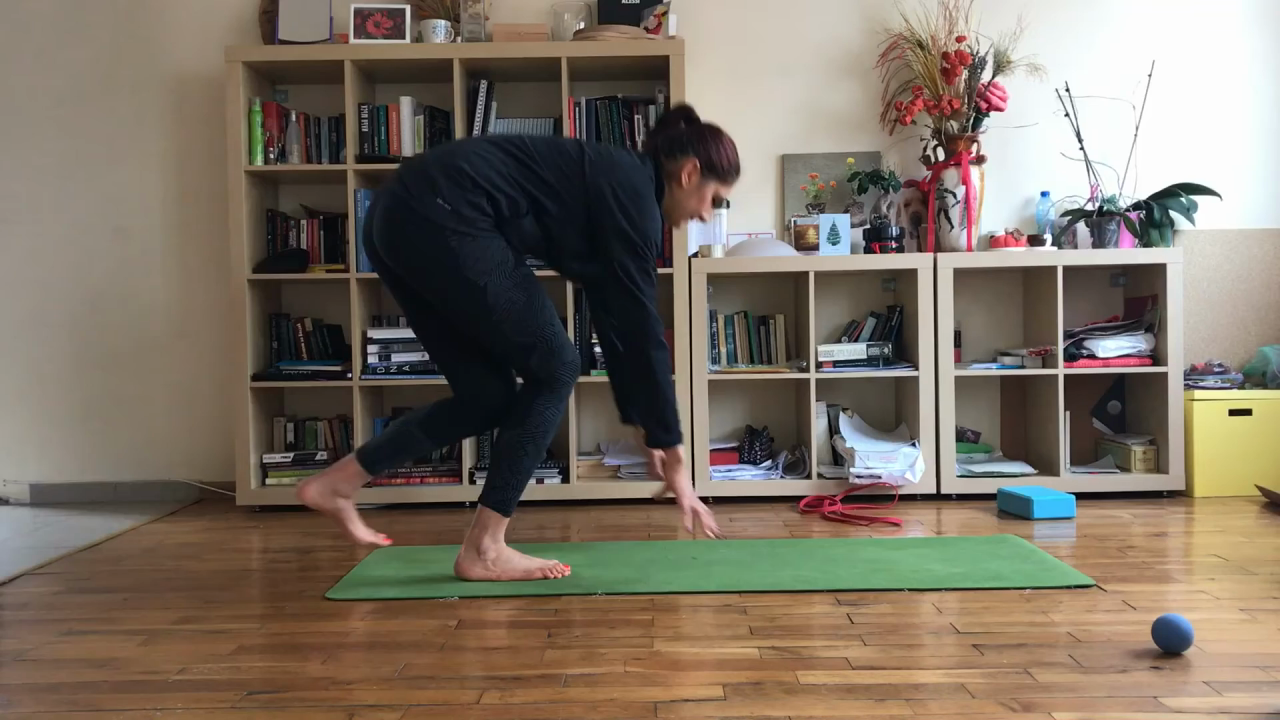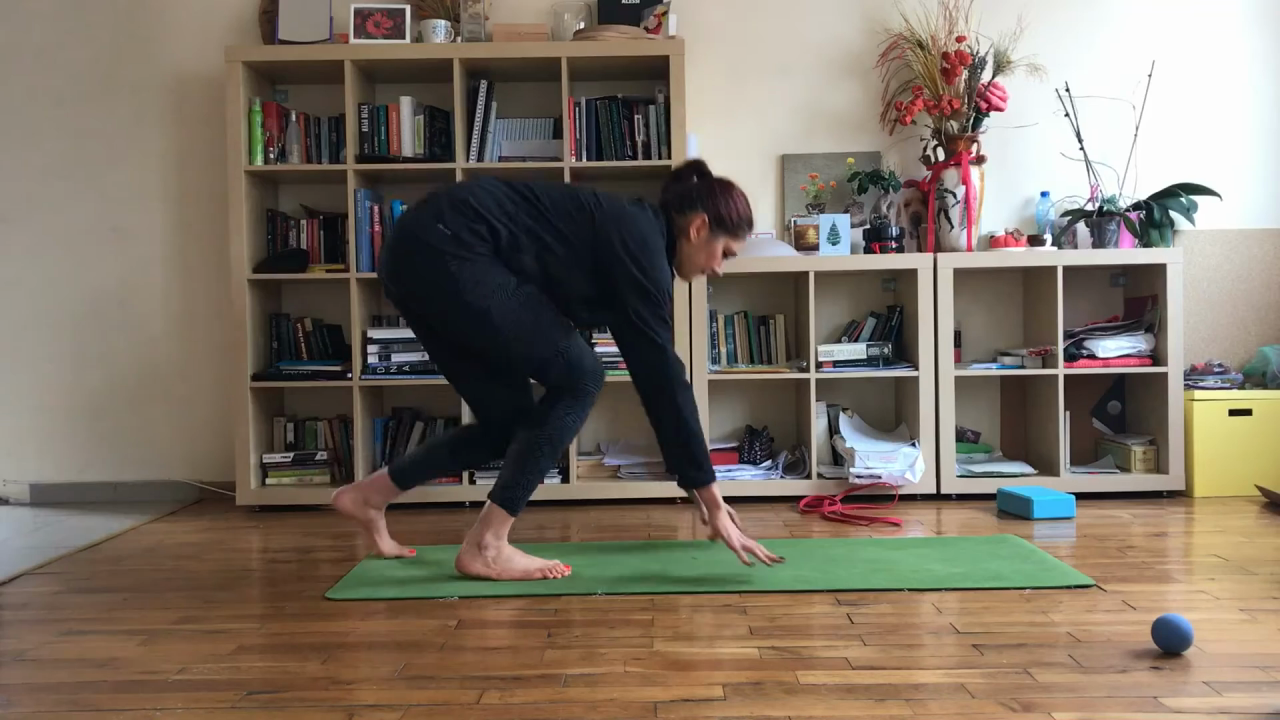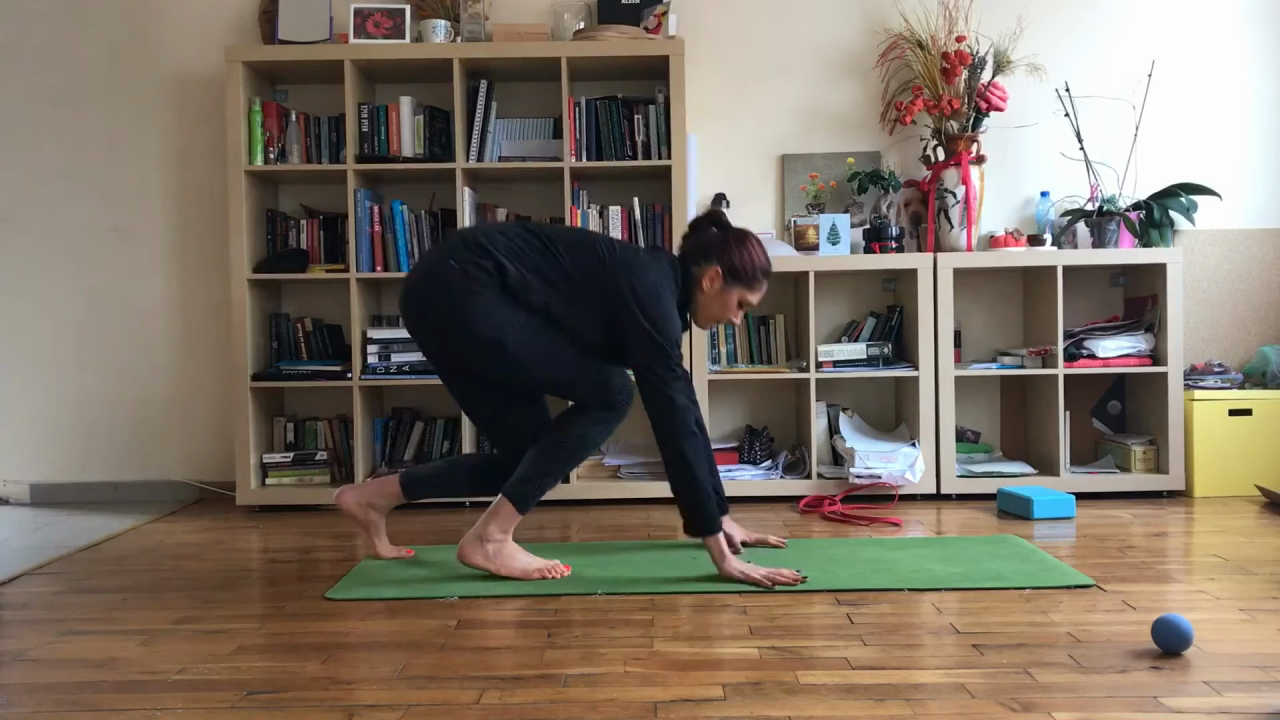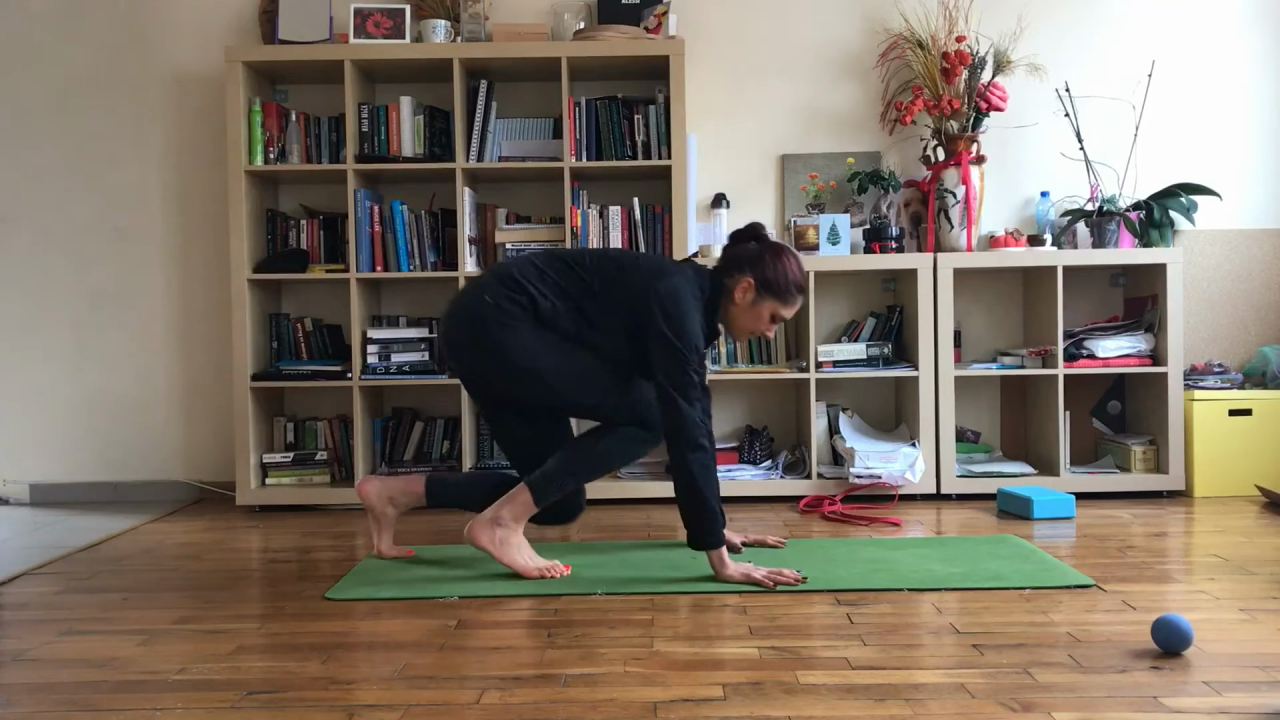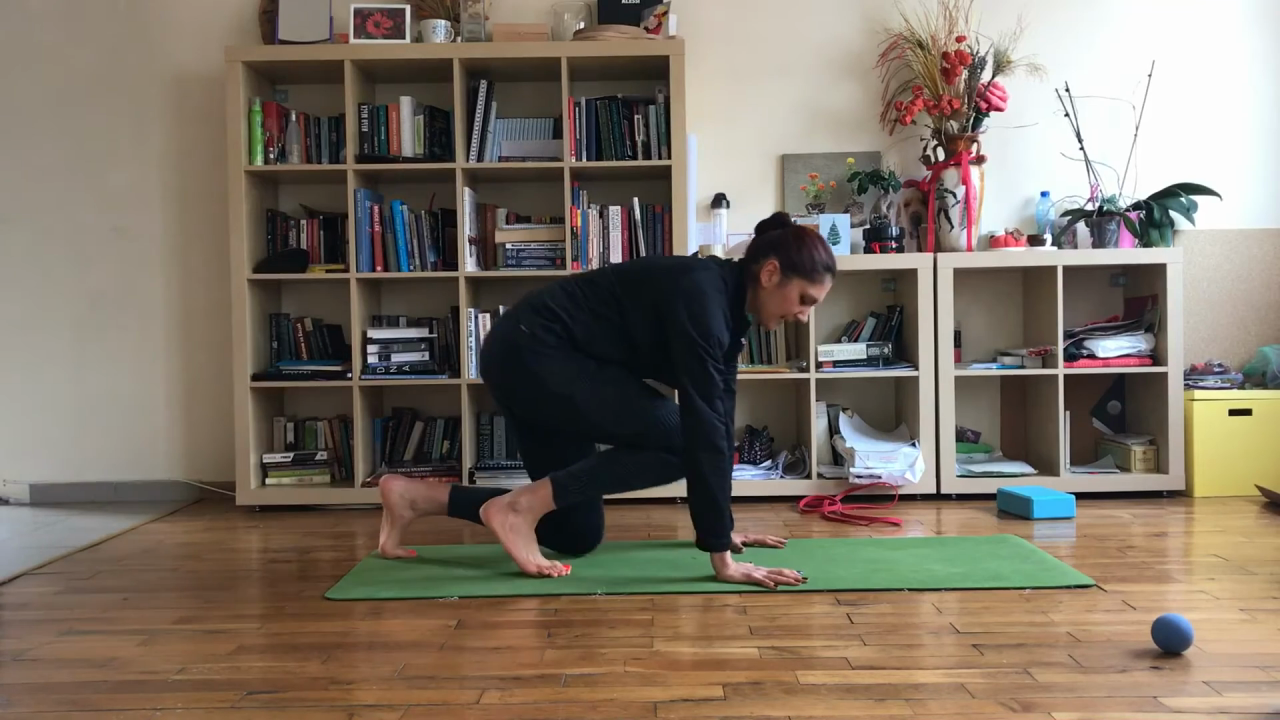
dt=0.2s
person 1, frame 1
left shoulder: (614, 184)
right shoulder: (632, 189)
left elbow: (614, 318)
right elbow: (642, 327)
left wrist: (648, 428)
right wrist: (673, 452)
left hip: (402, 219)
right hip: (439, 220)
left knee: (491, 397)
right knee: (554, 368)
left ankle: (338, 482)
right ankle: (483, 547)
person 1, frame 2
left shoulder: (633, 237)
right shoulder: (640, 241)
left elbow: (654, 370)
right elbow: (661, 373)
left wrist: (700, 480)
right wrist: (708, 498)
left hip: (421, 255)
right hip: (445, 251)
left knee: (512, 423)
right knee: (577, 380)
left ankle: (366, 495)
right ankle: (487, 545)
person 1, frame 3
left shoulder: (659, 288)
right shoulder: (649, 289)
left elbow: (680, 413)
right elbow: (673, 420)
left wrist: (716, 518)
right wrist: (720, 549)
left hip: (452, 293)
right hip: (455, 287)
left knee: (531, 458)
right knee: (607, 397)
left ankle: (372, 498)
right ankle: (490, 537)
person 1, frame 4
left shoulder: (694, 304)
right shoulder: (677, 299)
left elbow: (695, 421)
right elbow: (685, 428)
left wrist: (711, 527)
right wrist: (718, 557)
left hip: (498, 331)
right hip: (492, 321)
left knee: (557, 501)
right knee: (647, 416)
left ankle: (391, 493)
right ankle: (501, 523)
person 1, frame 5
left shoulder: (729, 306)
right shoulder: (703, 295)
left elbow: (719, 417)
right elbow: (704, 425)
left wrist: (719, 527)
right wrist: (722, 557)
left hip: (535, 359)
right hip: (528, 350)
left knee: (577, 534)
right knee: (677, 440)
left ankle: (413, 496)
right ankle: (519, 508)
